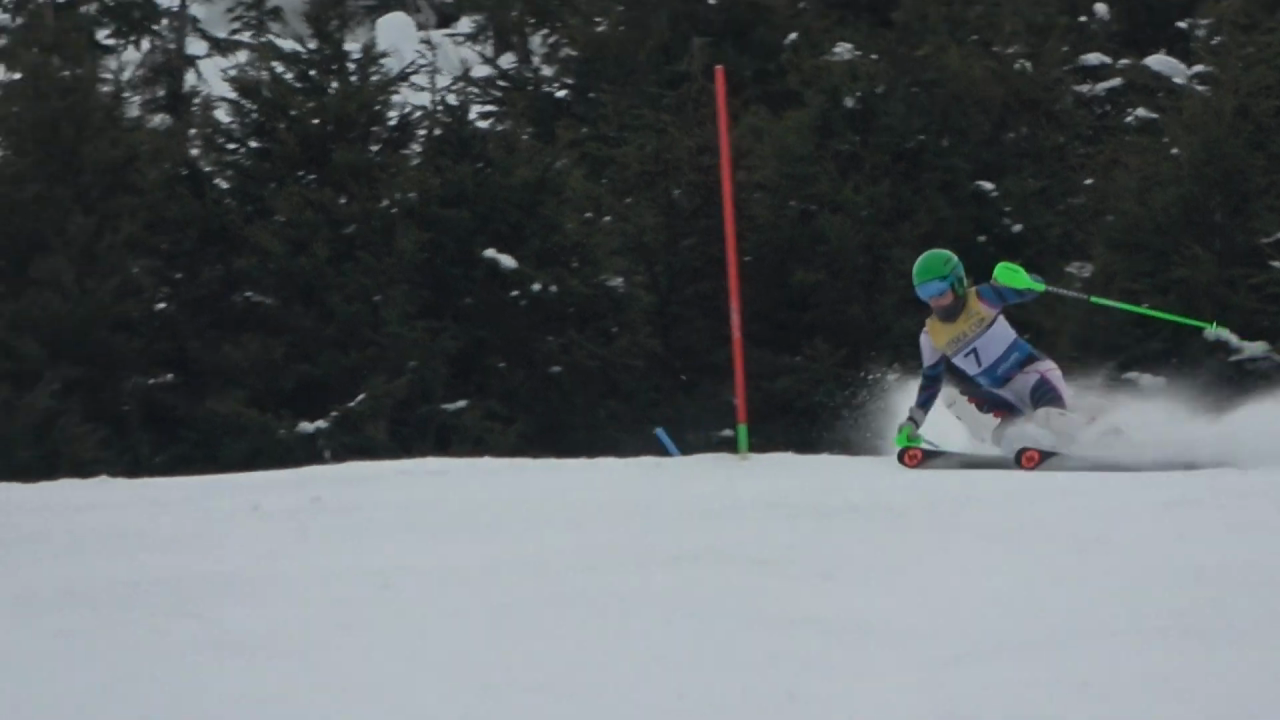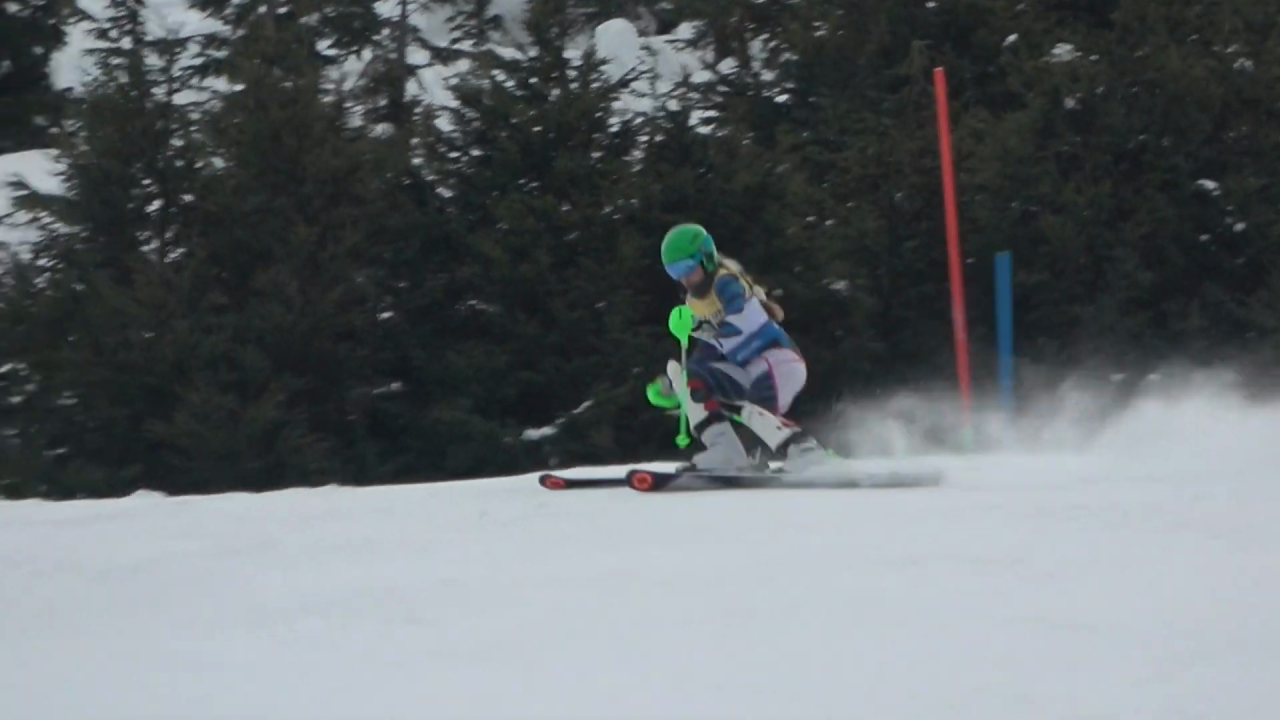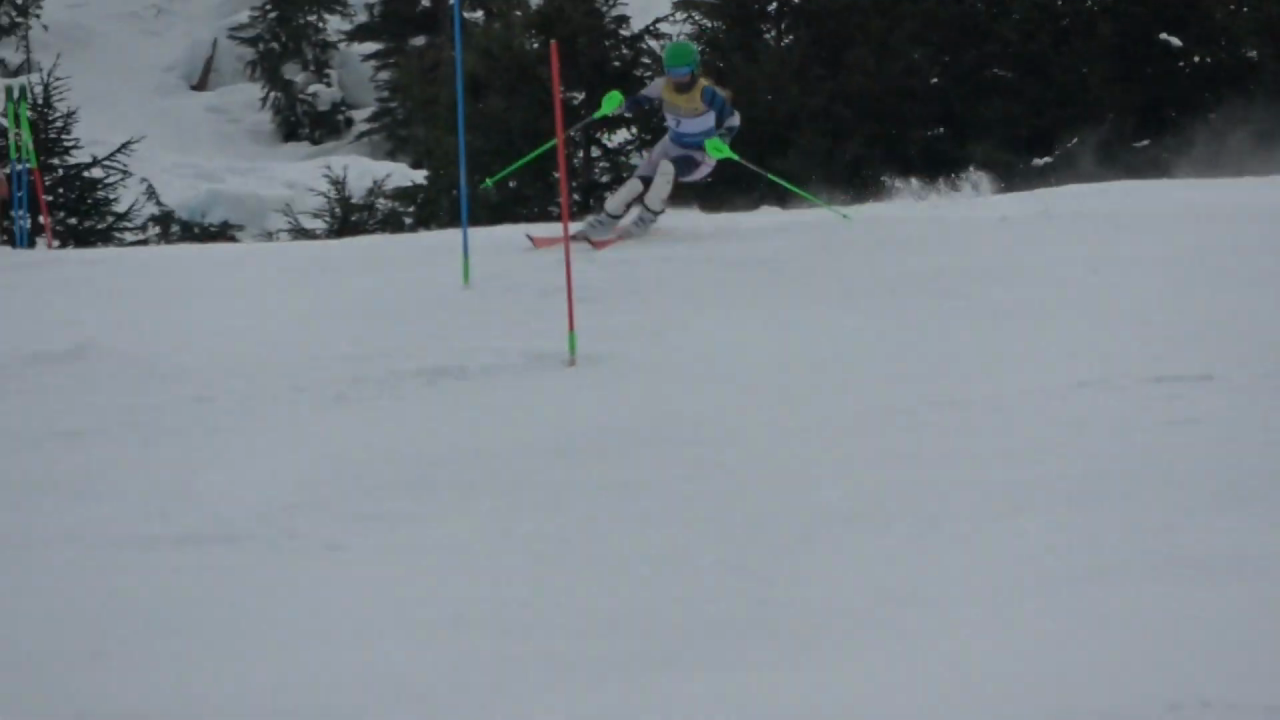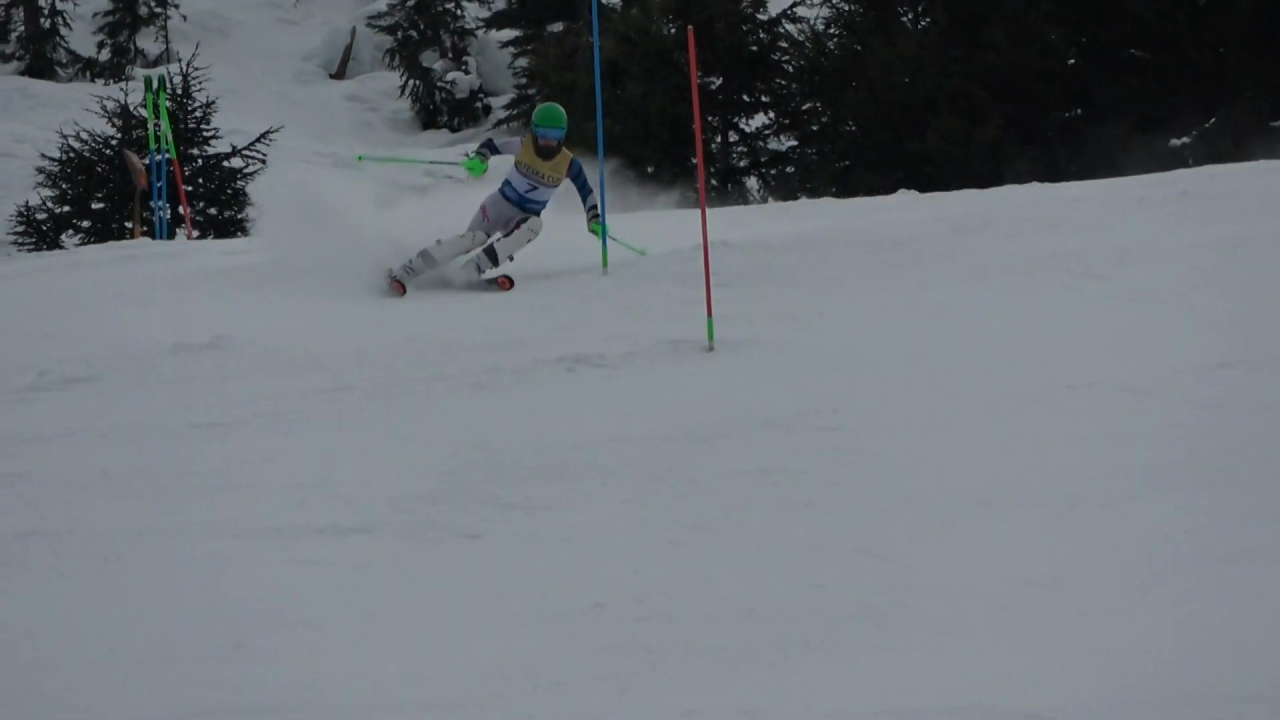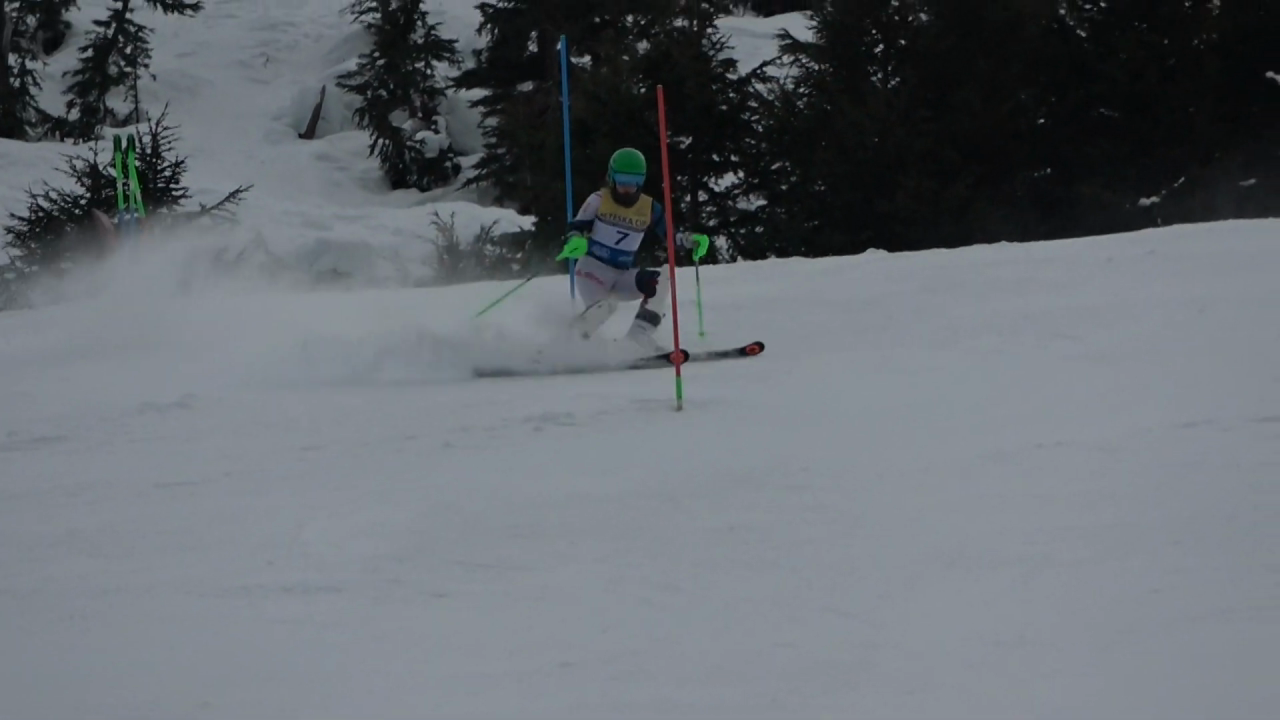
dt=0.5s
person 1, frame 1
left shoulder: (978, 297)
right shoulder: (930, 335)
left elbow: (1033, 289)
right elbow: (931, 380)
right wrist: (913, 421)
left hip: (1033, 373)
right hip: (1000, 395)
left knee: (1048, 417)
right ankle: (1023, 442)
person 1, frame 2
left shoulder: (726, 282)
right shoulder: (693, 302)
left elbow: (740, 323)
right elbow: (706, 349)
left wrist: (701, 326)
right wrist: (671, 382)
left hip: (777, 361)
right hip: (747, 370)
left knee: (755, 413)
right knee: (678, 371)
right ankle: (725, 451)
person 1, frame 3
left shoulder: (705, 91)
right shoulder: (664, 84)
left elbow: (732, 117)
right elbow: (637, 102)
left wrist: (721, 141)
left hip: (701, 155)
right hip: (673, 145)
left knee: (665, 170)
right knee: (637, 183)
left ankle: (641, 222)
right ankle: (602, 223)
person 1, frame 4
left shoulder: (568, 163)
right shoulder: (521, 146)
left elbow: (586, 190)
right elbow: (490, 144)
left wrist: (594, 218)
right wrist: (479, 158)
left hip: (527, 218)
right hip: (500, 204)
left knee: (533, 225)
right knee: (474, 237)
left ankle: (473, 269)
right ankle: (408, 270)
person 1, frame 5
left shoulder: (649, 207)
right shoulder: (598, 200)
right elbow: (574, 228)
left wrist: (693, 241)
right wrist: (574, 241)
left hip: (622, 274)
right hip: (592, 270)
left knee: (665, 275)
right knee: (604, 305)
left ankle: (638, 339)
